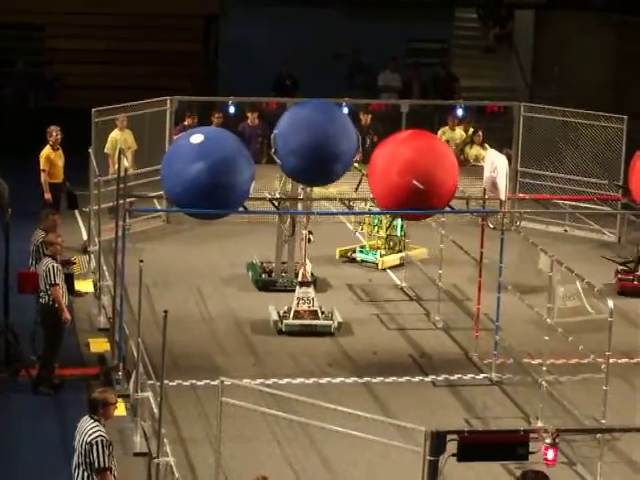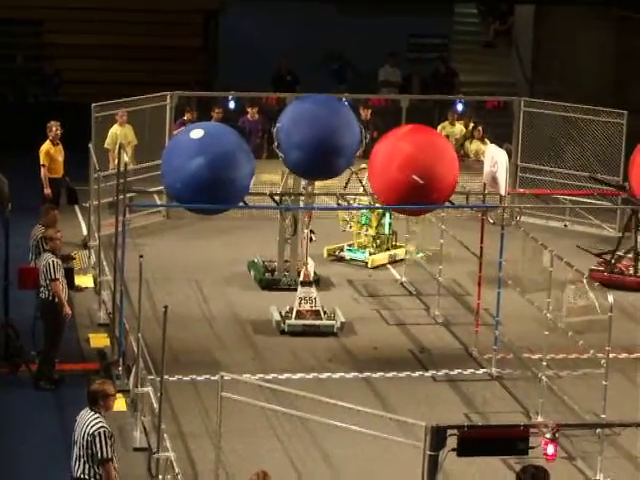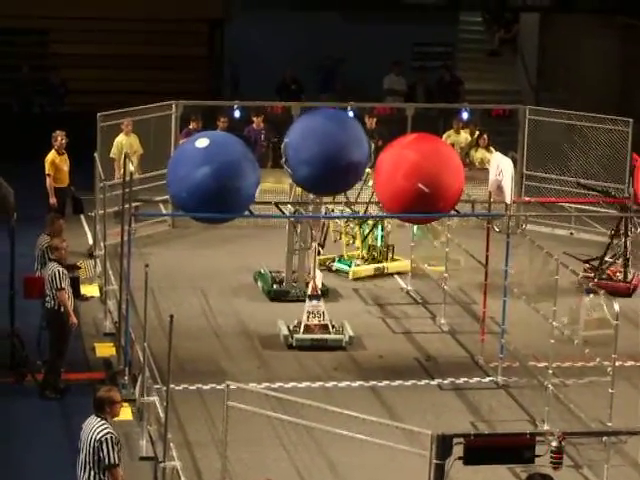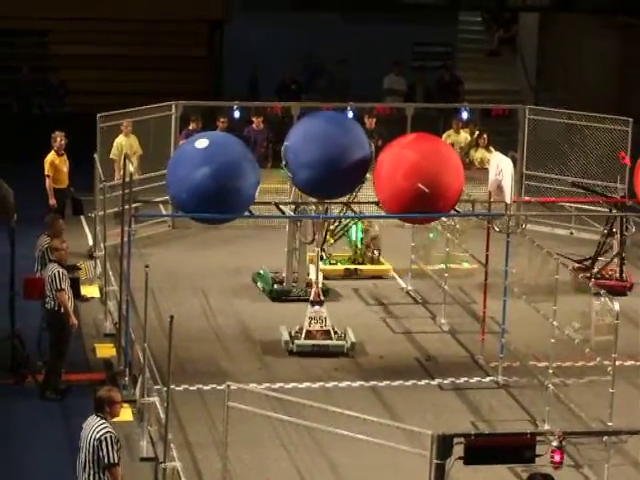
dt=0.3s
person 1, frame 1
left shoulder: (45, 262)
right shoulder: (52, 266)
right elbow: (55, 290)
right wrist: (65, 311)
left hip: (47, 306)
right hip: (53, 309)
left knee: (51, 345)
right knee: (52, 346)
left ankle: (48, 378)
right ankle: (41, 382)
person 1, frame 2
left shoulder: (45, 257)
right shoulder: (52, 260)
right elbow: (55, 285)
right wrist: (65, 306)
left hip: (47, 301)
right hip: (53, 304)
left knee: (51, 340)
right knee: (52, 342)
left ankle: (48, 374)
right ankle: (41, 377)
person 1, frame 3
left shoulder: (51, 267)
right shoulder: (58, 270)
right elbow: (61, 295)
right wrist: (71, 315)
left hip: (53, 311)
right hip: (58, 313)
left knee: (57, 350)
right knee: (58, 351)
left ankle: (54, 383)
right ankle: (47, 387)
person 1, frame 4
left shoulder: (52, 268)
right shoulder: (58, 271)
right elbow: (61, 295)
right wrist: (71, 316)
left hip: (53, 312)
right hip: (59, 314)
left knee: (57, 350)
right knee: (58, 352)
left ankle: (54, 384)
right ankle: (47, 388)
